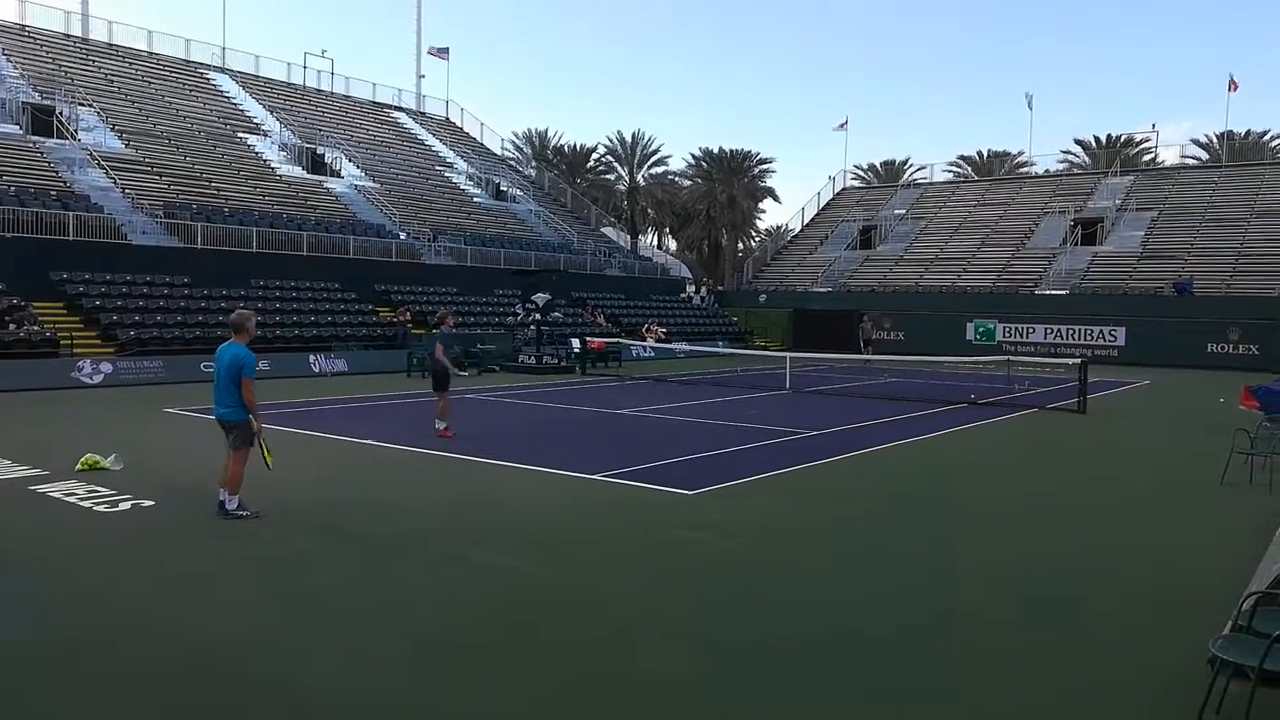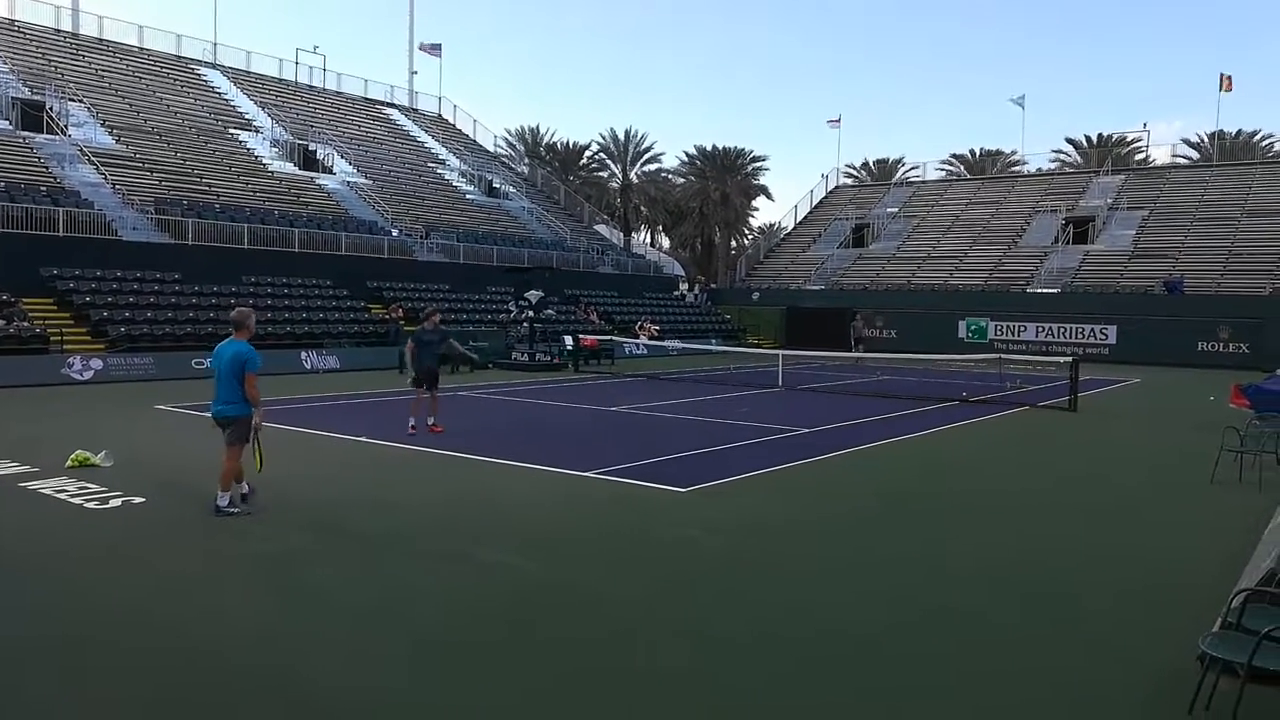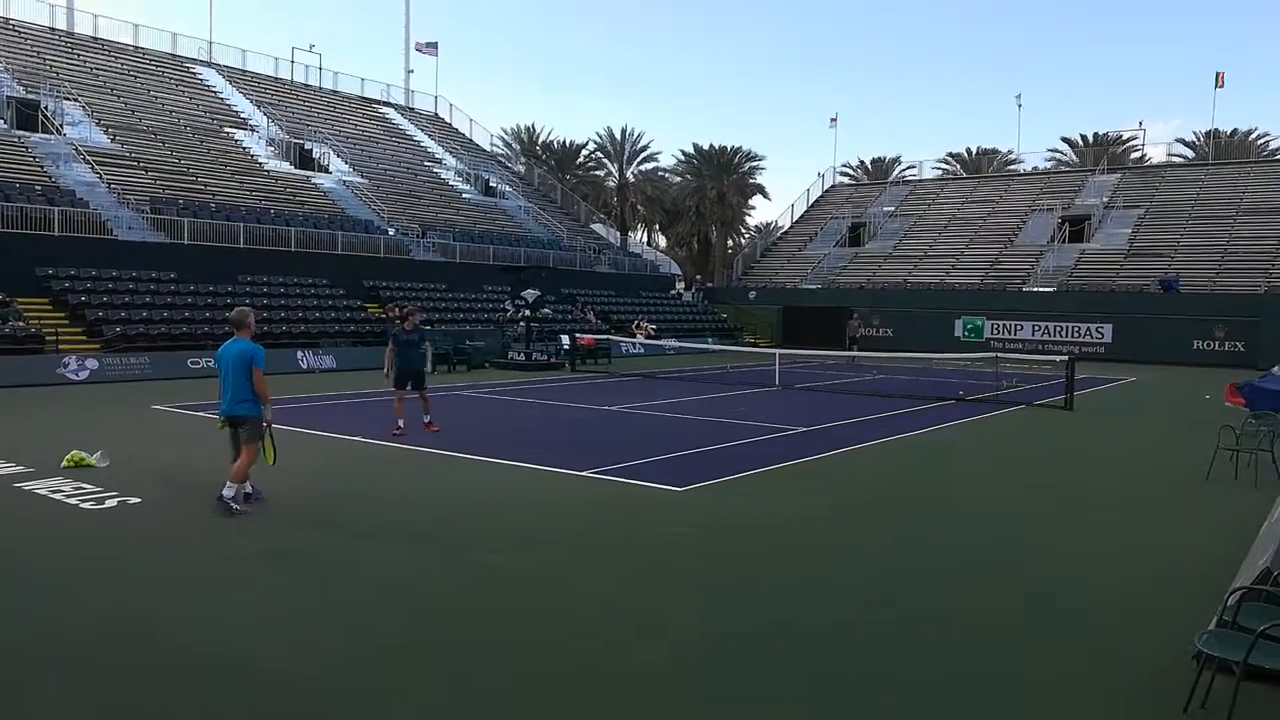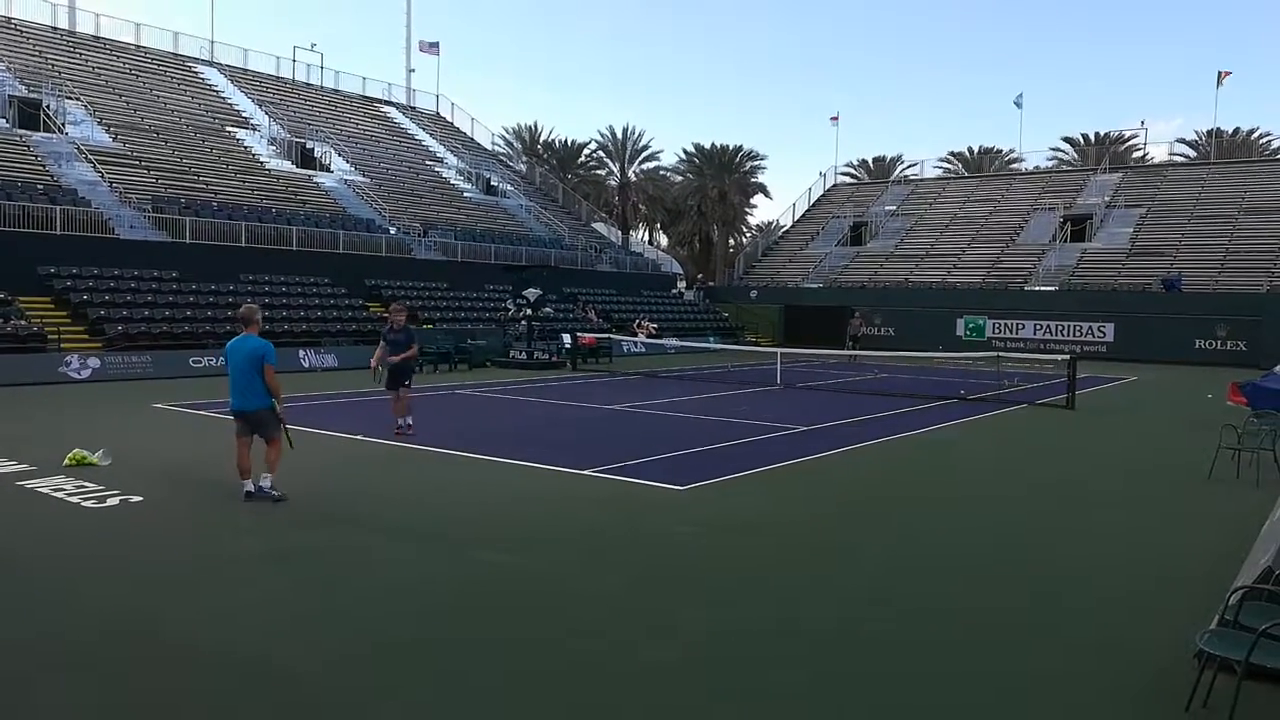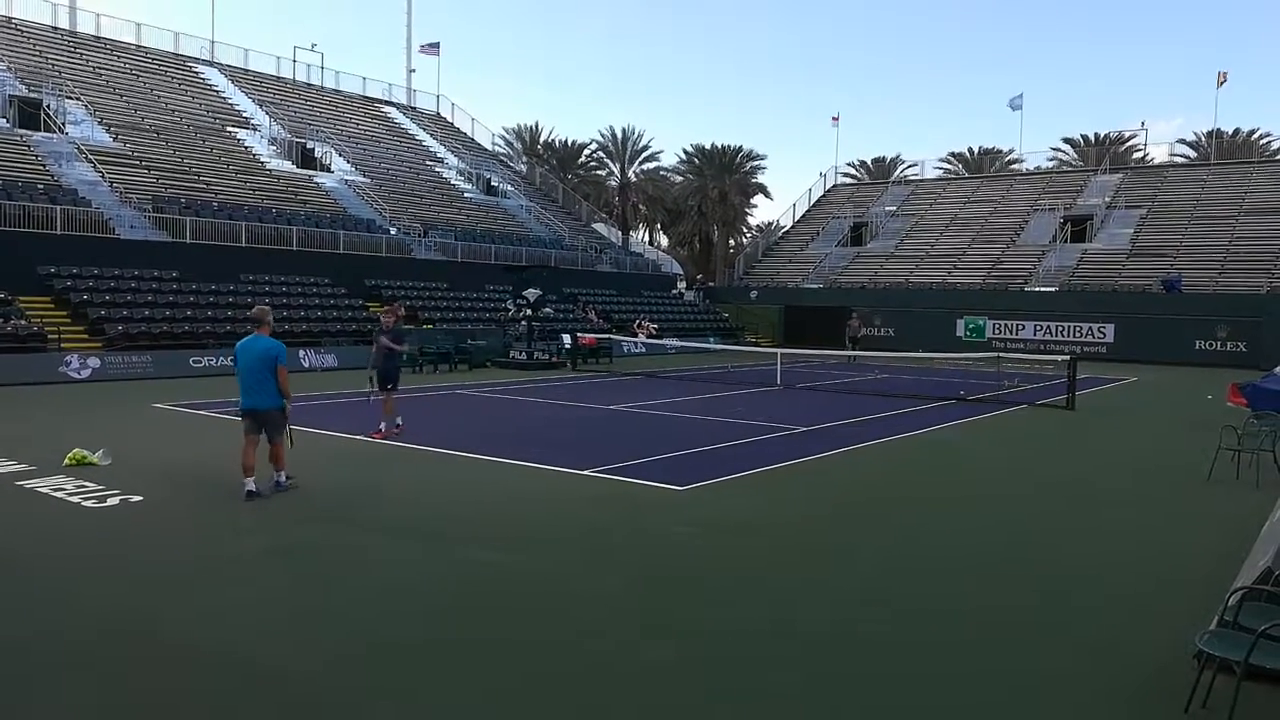
dt=0.3s
person 1, frame 1
left shoulder: (221, 350)
right shoulder: (246, 356)
right elbow: (247, 394)
right wrist: (256, 418)
left hip: (223, 413)
right hip: (239, 416)
left knee: (232, 458)
right knee: (238, 462)
left ankle: (224, 500)
right ankle: (232, 506)
person 1, frame 2
left shoulder: (219, 348)
right shoulder: (249, 352)
left elbow: (216, 381)
right elbow: (251, 388)
right wrist: (258, 412)
left hip: (221, 410)
right hip: (238, 412)
left knee: (233, 455)
right knee: (231, 457)
left ankle: (243, 490)
right ankle: (223, 503)
person 1, frame 3
left shoulder: (222, 350)
right shoulder: (254, 350)
left elbow: (221, 383)
right elbow: (259, 384)
left wrist: (223, 409)
right wrist: (268, 407)
left hip: (230, 410)
right hip: (249, 411)
left knee: (238, 454)
right knee: (248, 456)
left ankle: (247, 490)
right ankle: (228, 494)
person 1, frame 4
left shoulder: (230, 346)
right shoulder: (265, 346)
right elbow: (271, 380)
right wrist: (279, 401)
left hip: (238, 406)
right hip: (261, 405)
left knee: (243, 447)
right knee: (274, 443)
left ankle: (248, 488)
right ankle: (265, 485)
person 1, frame 5
left shoulder: (240, 346)
right shoulder: (277, 347)
left elbow: (239, 375)
right elbow: (282, 380)
right wrist: (288, 400)
left hip: (248, 405)
right hip: (271, 405)
left knee: (249, 445)
right knee: (276, 444)
left ankle: (249, 486)
right ankle: (280, 480)
